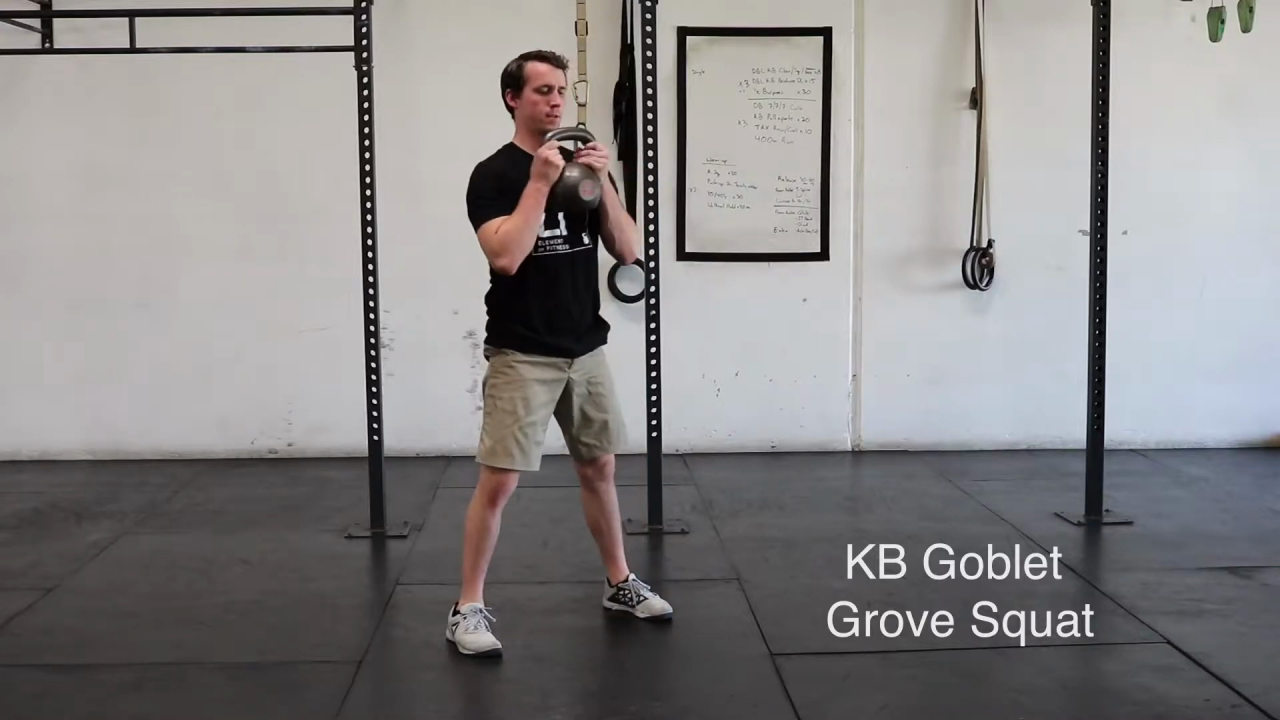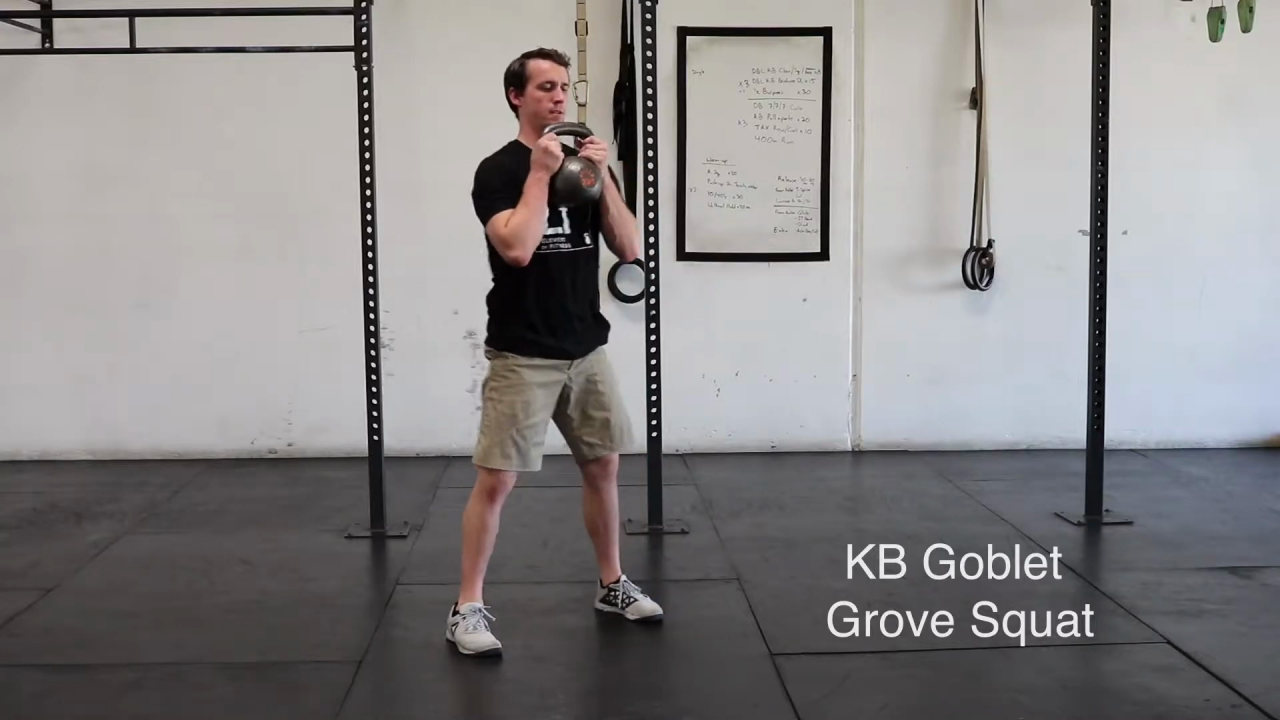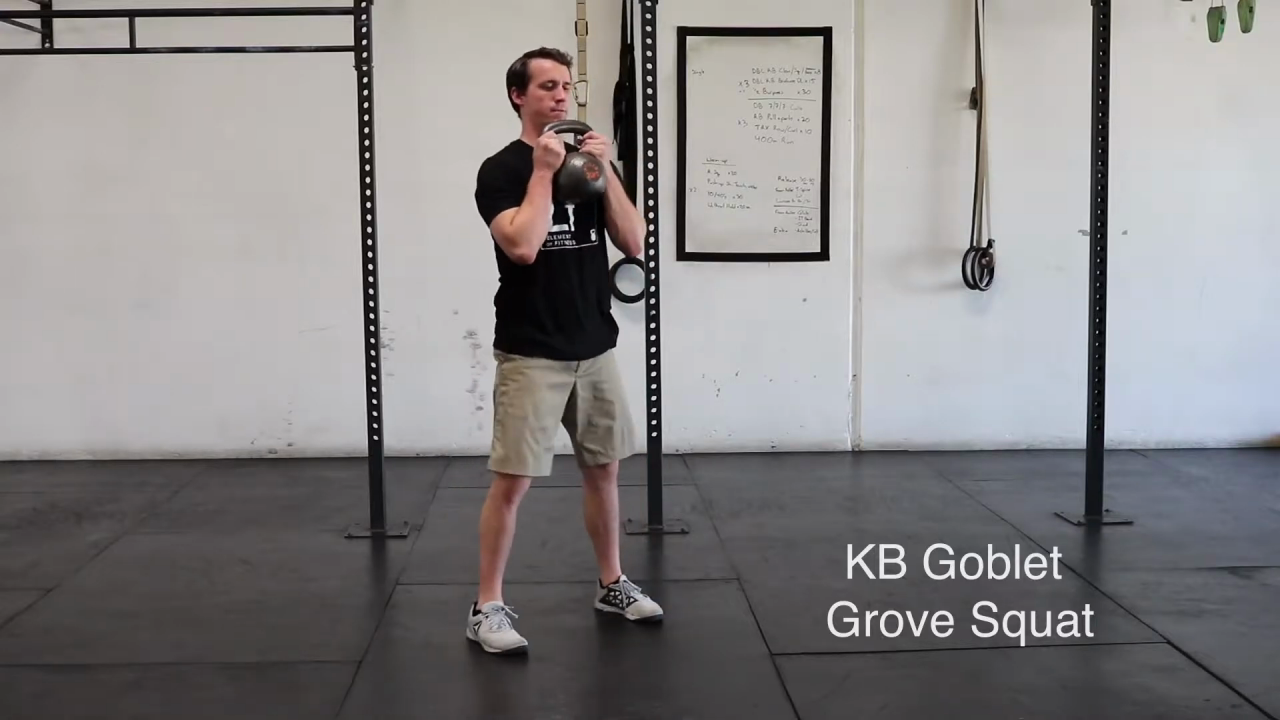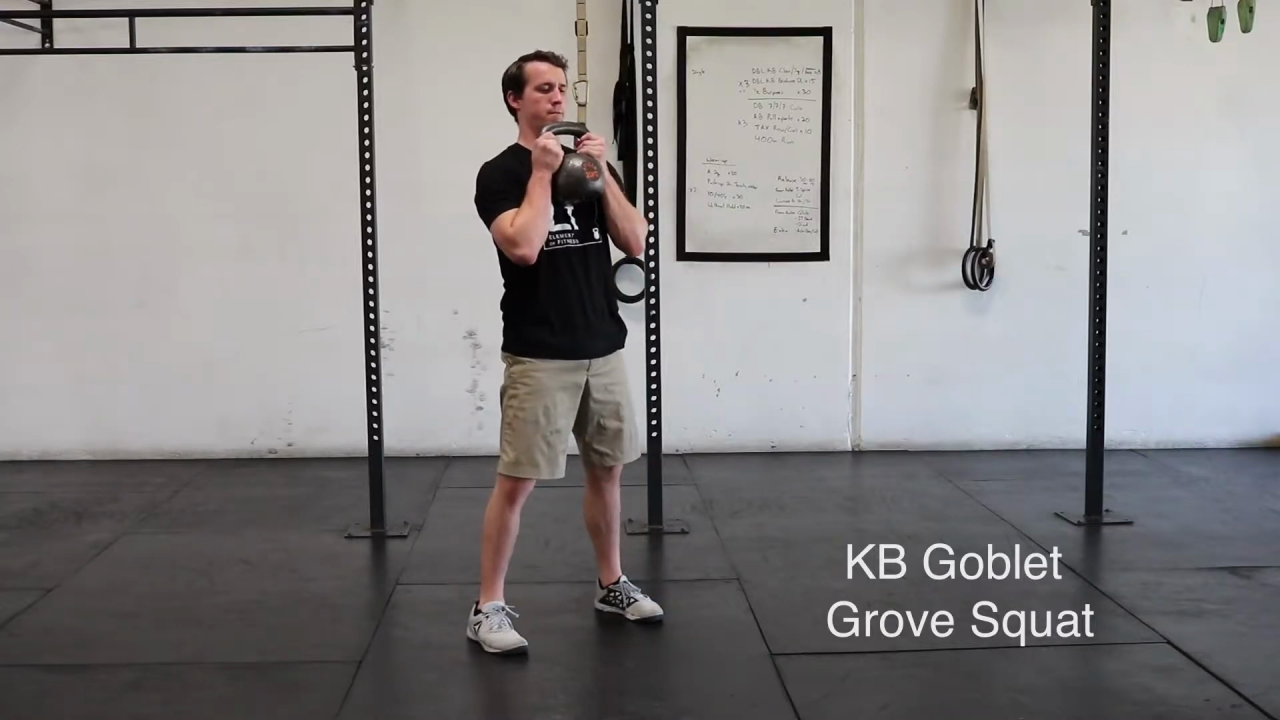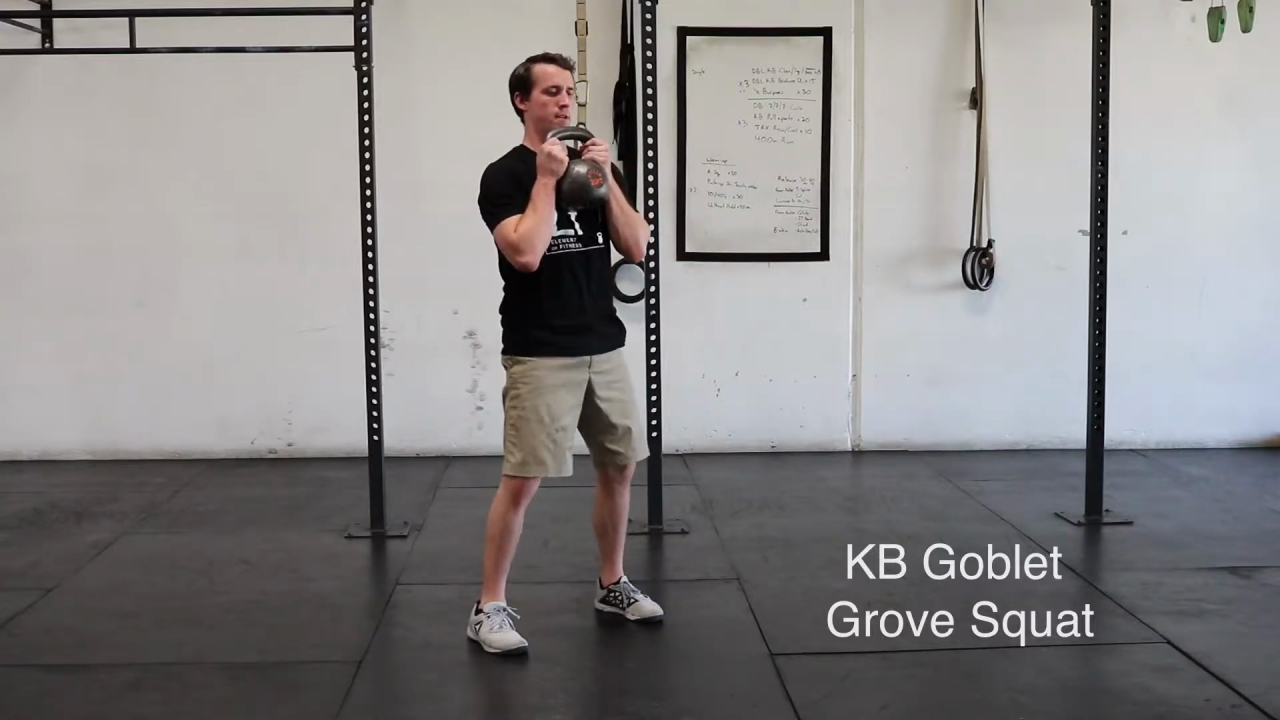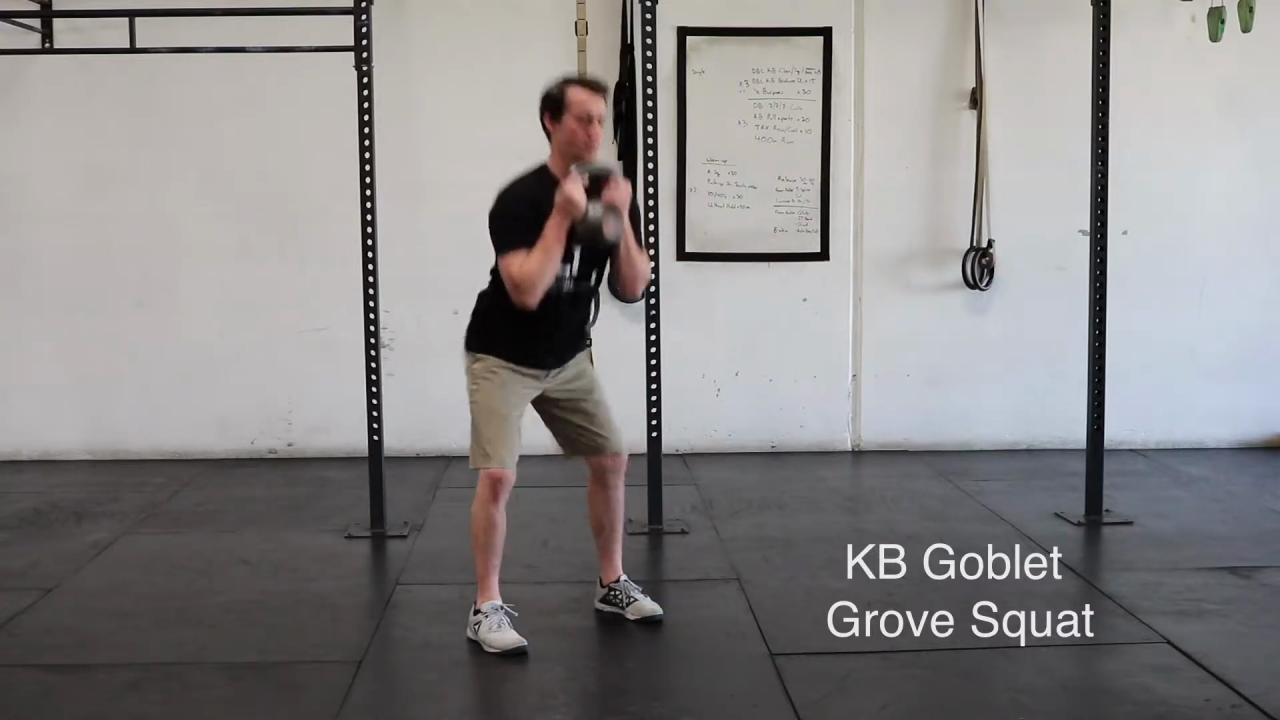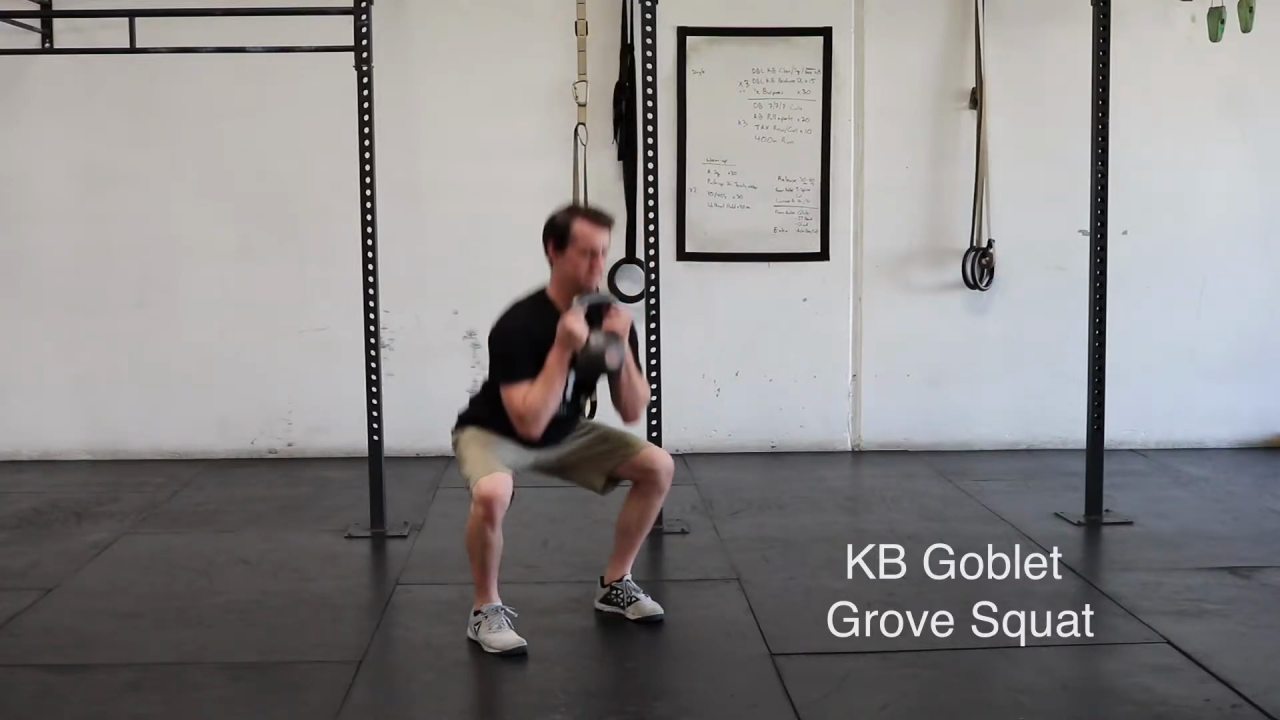
dt=0.3s
person 1, frame 1
left shoulder: (584, 167)
right shoulder: (495, 174)
left elbow: (626, 250)
right elbow: (506, 257)
left wrist: (602, 181)
right wrist: (539, 181)
left hip: (585, 349)
right hip: (522, 355)
left knee: (600, 470)
right knee: (497, 482)
left ankle: (619, 582)
right ankle: (468, 608)
person 1, frame 2
left shoulder: (586, 164)
right shoulder: (498, 170)
left elbow: (629, 248)
right elbow: (517, 249)
left wrist: (602, 176)
right wrist: (540, 173)
left hip: (586, 349)
right hip: (523, 355)
left knee: (603, 468)
right knee: (496, 481)
left ankle: (611, 584)
right ankle: (467, 607)
person 1, frame 3
left shoulder: (594, 162)
right shoulder: (502, 170)
left elbow: (634, 243)
right elbow: (522, 246)
left wrist: (604, 171)
right wrist: (543, 171)
left hip: (594, 349)
right hip: (530, 355)
left knee: (603, 470)
right knee: (511, 483)
left ankle: (612, 585)
right ankle: (487, 607)
person 1, frame 4
left shoulder: (593, 164)
right shoulder: (500, 173)
left elbow: (635, 243)
right elbow: (523, 247)
left wrist: (601, 173)
right wrist: (543, 172)
left hip: (603, 348)
right hip: (540, 356)
left knee: (607, 472)
right knee: (516, 484)
left ankle: (611, 584)
right ankle: (488, 607)
person 1, frame 5
left shoulder: (594, 164)
right shoulder: (506, 175)
left elbow: (636, 248)
right elbow: (524, 253)
left wrist: (606, 179)
right wrist: (547, 179)
left hip: (604, 349)
right hip: (541, 356)
left knee: (619, 470)
right knee: (521, 483)
left ankle: (613, 586)
right ankle: (489, 607)
person 1, frame 6
left shoulder: (611, 195)
right shoulder: (520, 198)
left elbow: (632, 289)
right elbow: (525, 293)
left wrist: (620, 219)
right wrist: (562, 218)
left hip: (567, 358)
right hip: (504, 358)
left knee: (612, 461)
right knee: (497, 478)
left ankle: (611, 583)
right ankle: (486, 606)
person 1, frame 7
left shoulder: (609, 317)
right shoulder: (519, 325)
left elbow: (633, 411)
right elbow: (528, 423)
left wrist: (621, 346)
right wrist: (562, 350)
left hip: (565, 434)
right hip: (495, 434)
left knee: (657, 466)
right knee: (492, 493)
left ankle: (614, 584)
right ankle: (486, 609)
